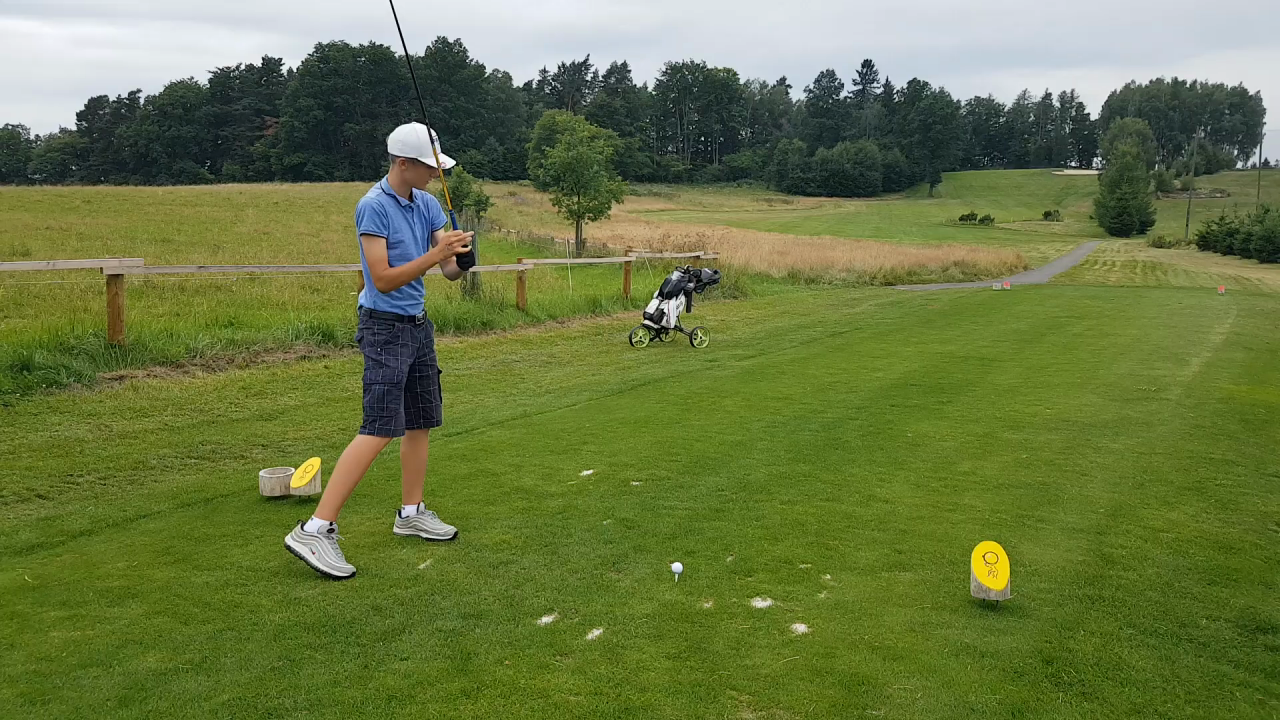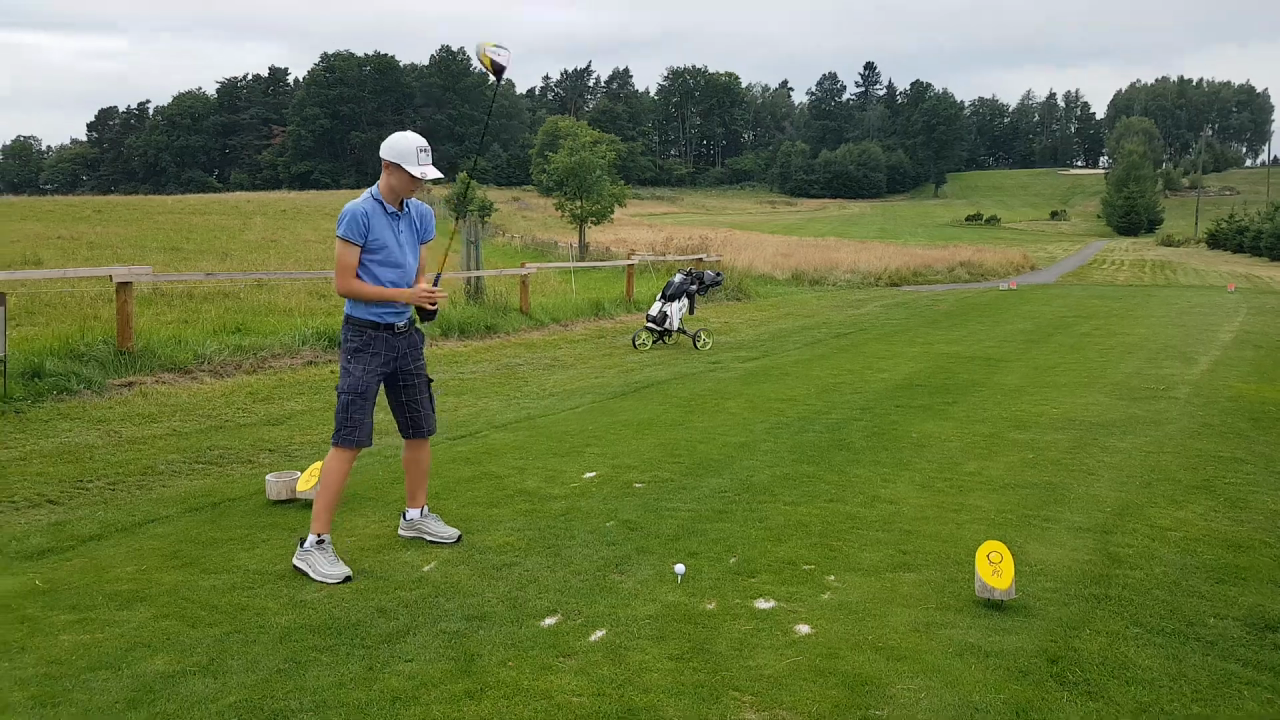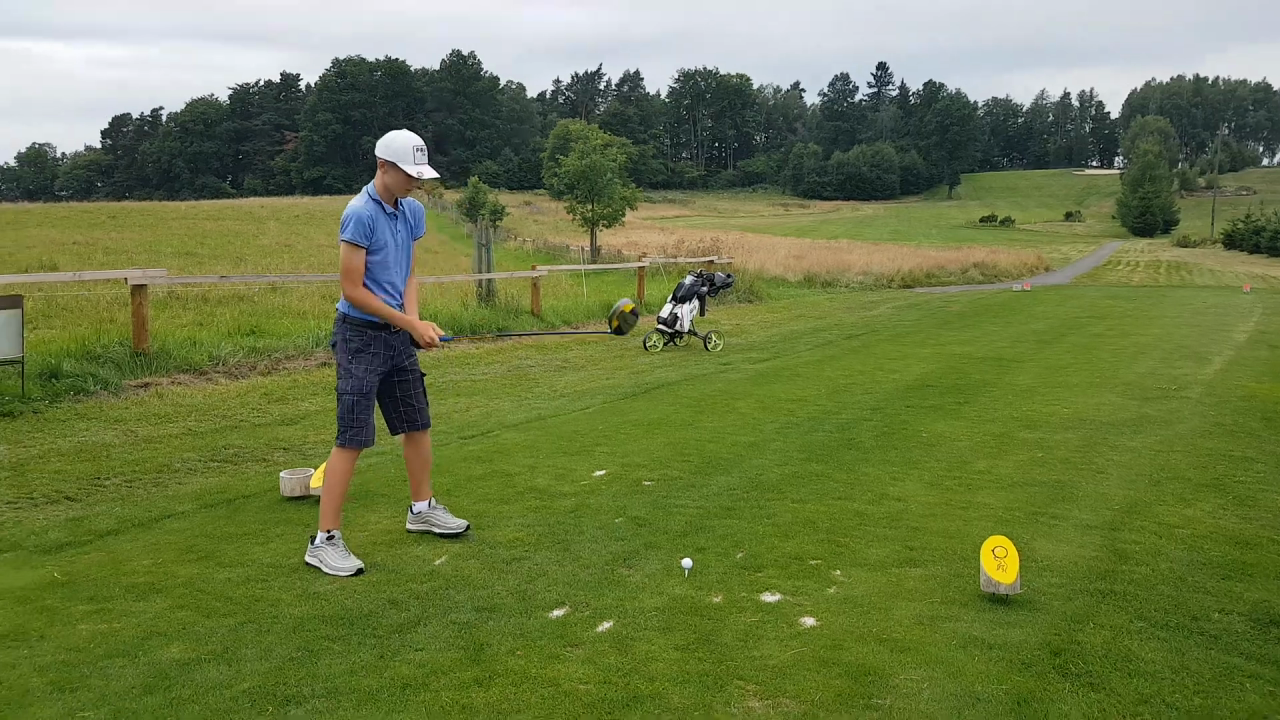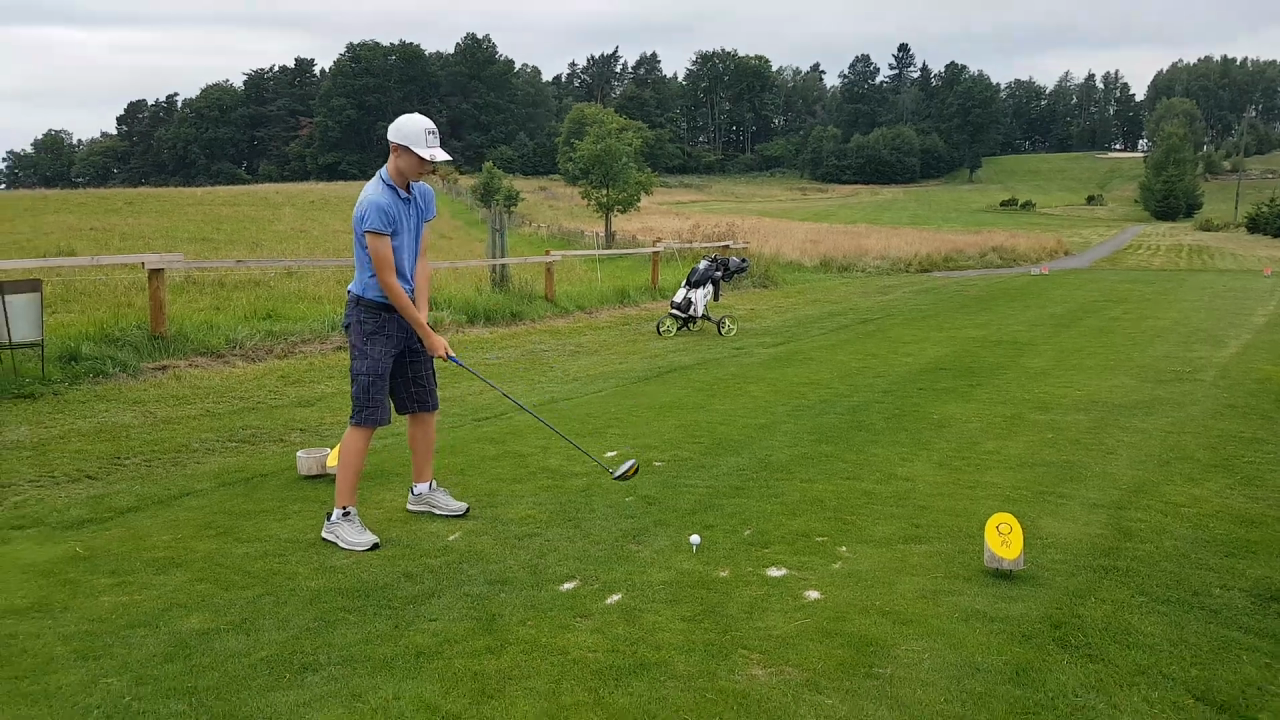
dt=0.2s
person 1, frame 1
left shoulder: (429, 204)
right shoulder: (373, 207)
left elbow: (448, 265)
right elbow: (382, 278)
left wrist: (456, 253)
right wrist: (433, 256)
left hip: (417, 325)
right hip: (383, 327)
left knee: (421, 422)
right knee: (378, 430)
left ankle: (411, 513)
right ankle: (316, 530)
person 1, frame 2
left shoulder: (422, 214)
right shoulder: (357, 213)
right elbow: (344, 283)
left wrist: (427, 294)
right wrist: (405, 296)
left hip: (404, 334)
right hip: (364, 337)
left knee: (420, 430)
right knee: (349, 440)
left ankle: (415, 515)
right ankle: (314, 544)
person 1, frame 3
left shoulder: (413, 212)
right shoulder: (359, 215)
right elbow: (353, 291)
left wrist: (415, 323)
right wrist: (411, 326)
left hip: (394, 334)
right hip: (360, 334)
left knee: (417, 424)
right knee: (352, 437)
left ankle: (422, 507)
right ankle: (324, 541)
person 1, frame 4
left shoulder: (423, 195)
right shoulder: (377, 202)
left elbow: (419, 263)
right elbow: (386, 281)
left wrist: (425, 320)
right wrist: (426, 334)
left hip: (404, 316)
right hip: (372, 316)
left knee: (424, 406)
right knee: (367, 416)
left ankle: (423, 490)
right ankle: (340, 516)
